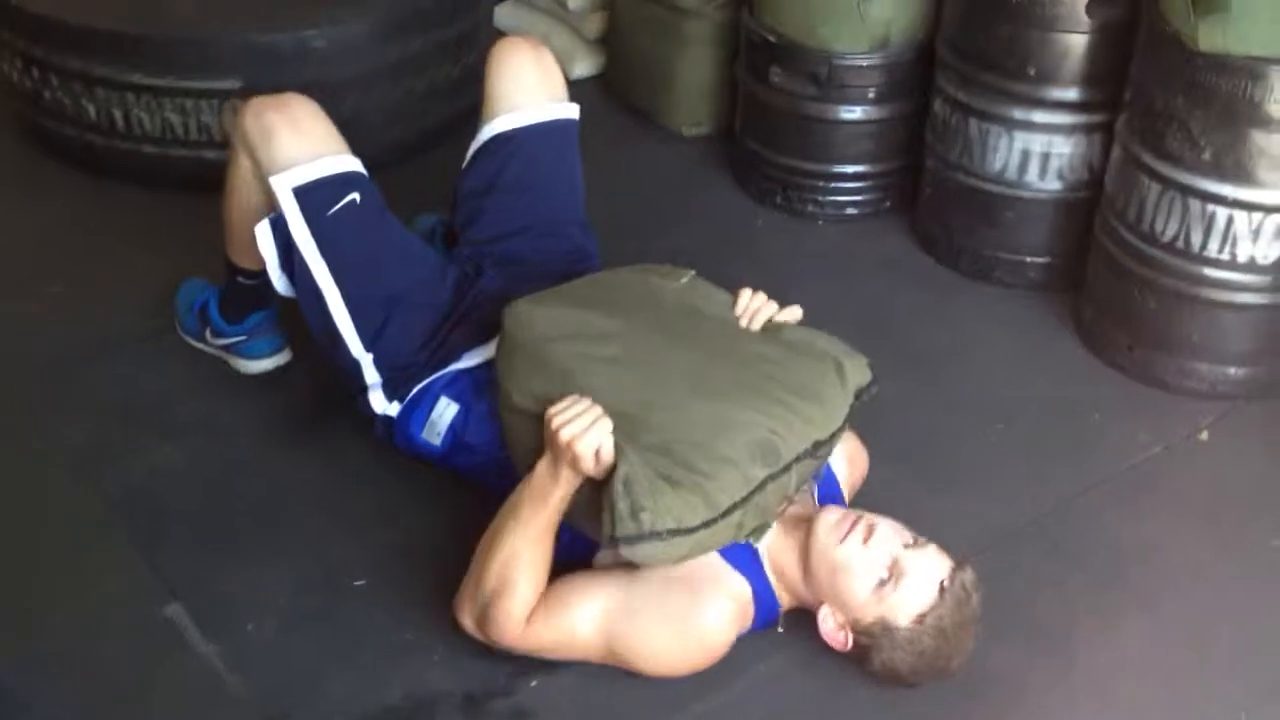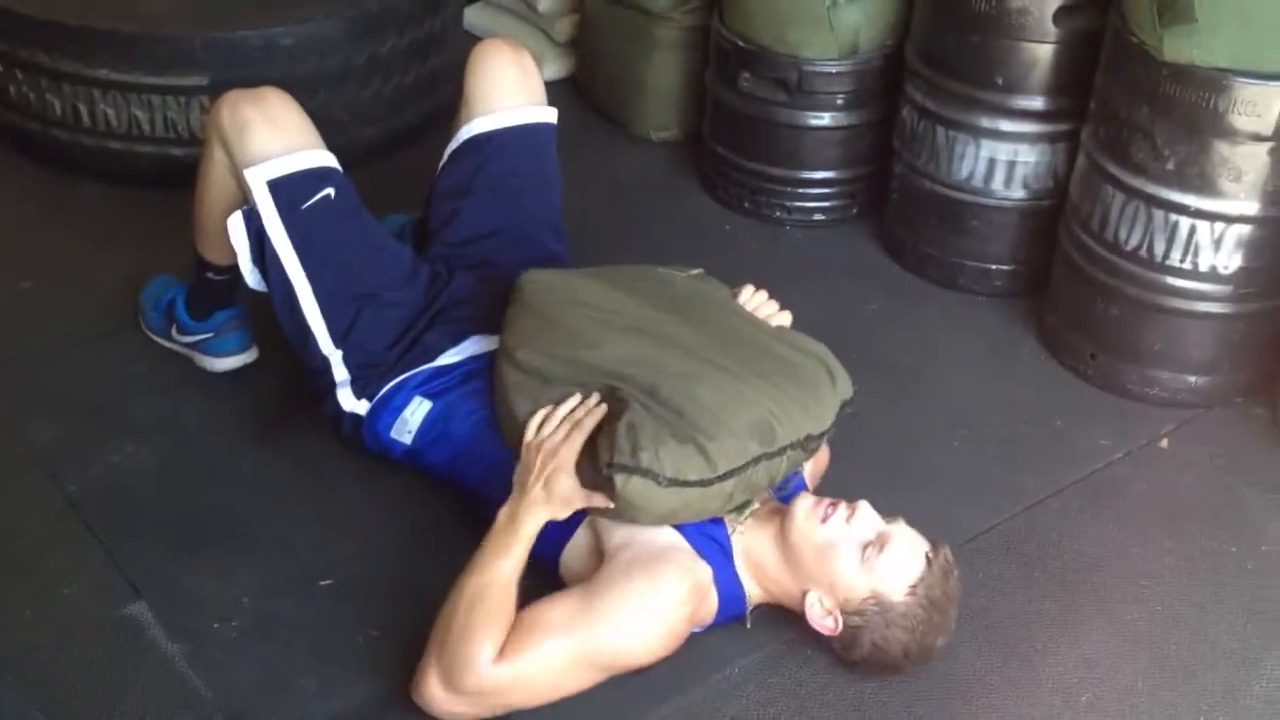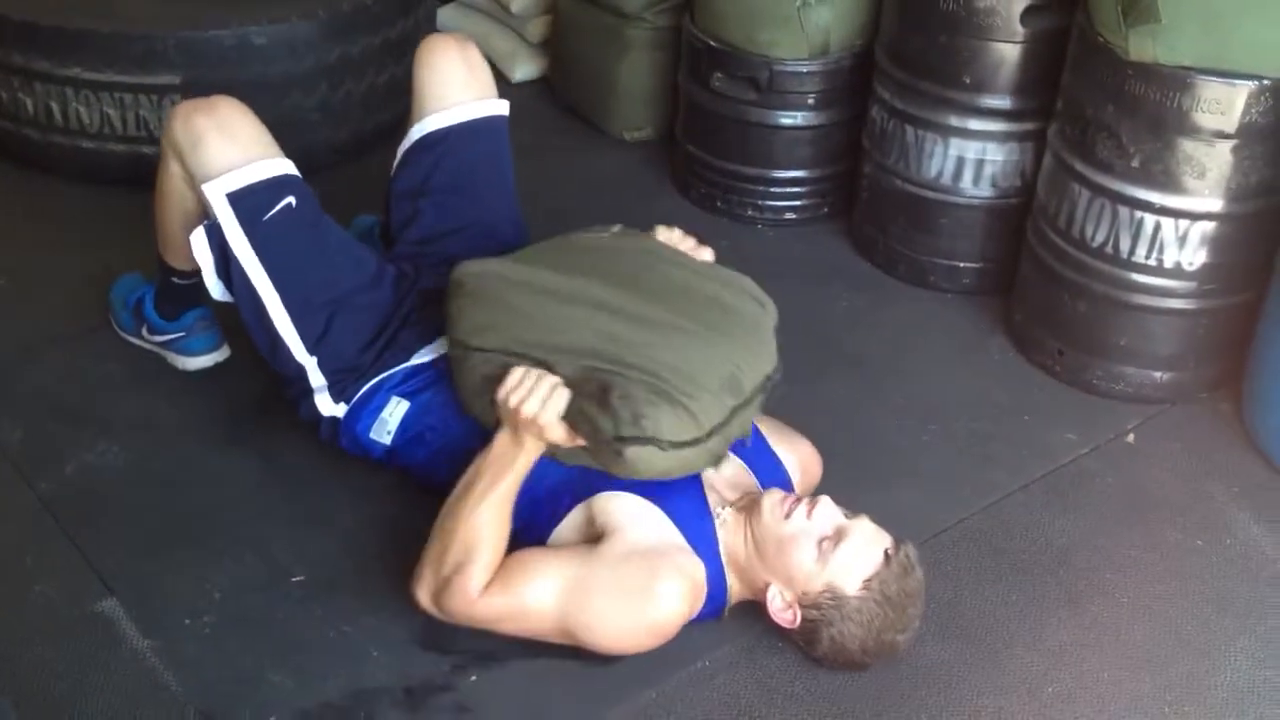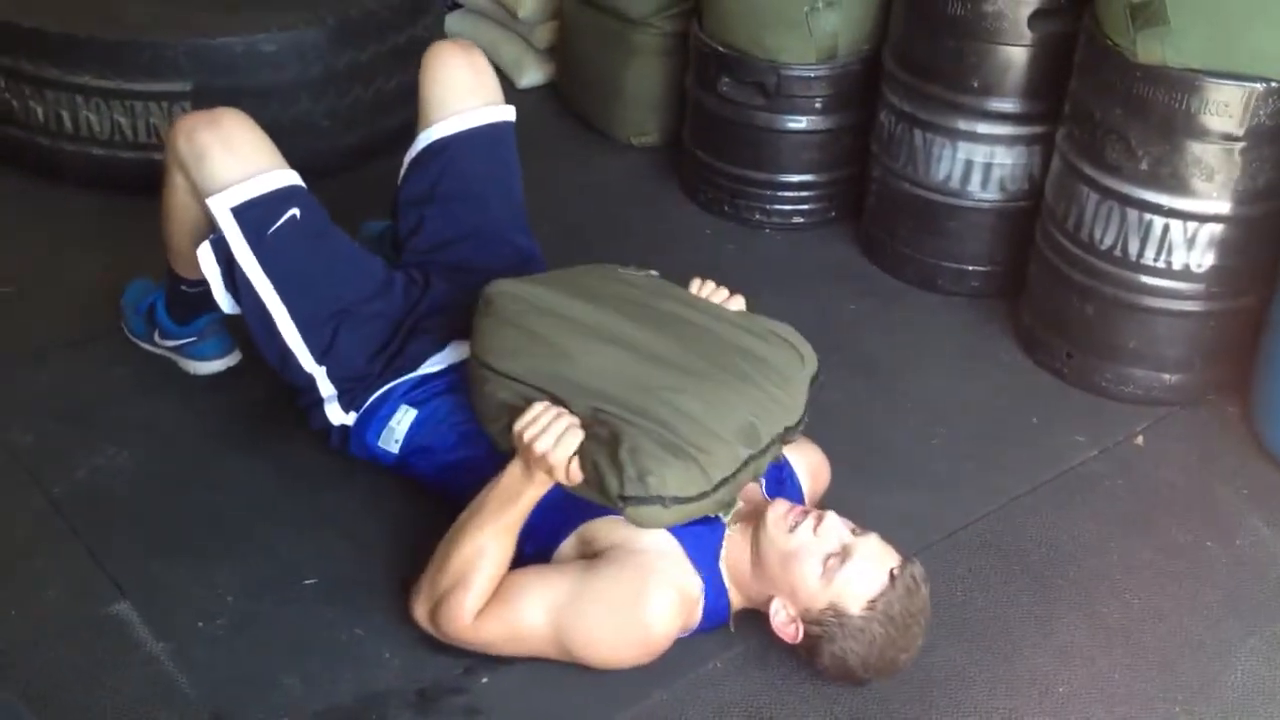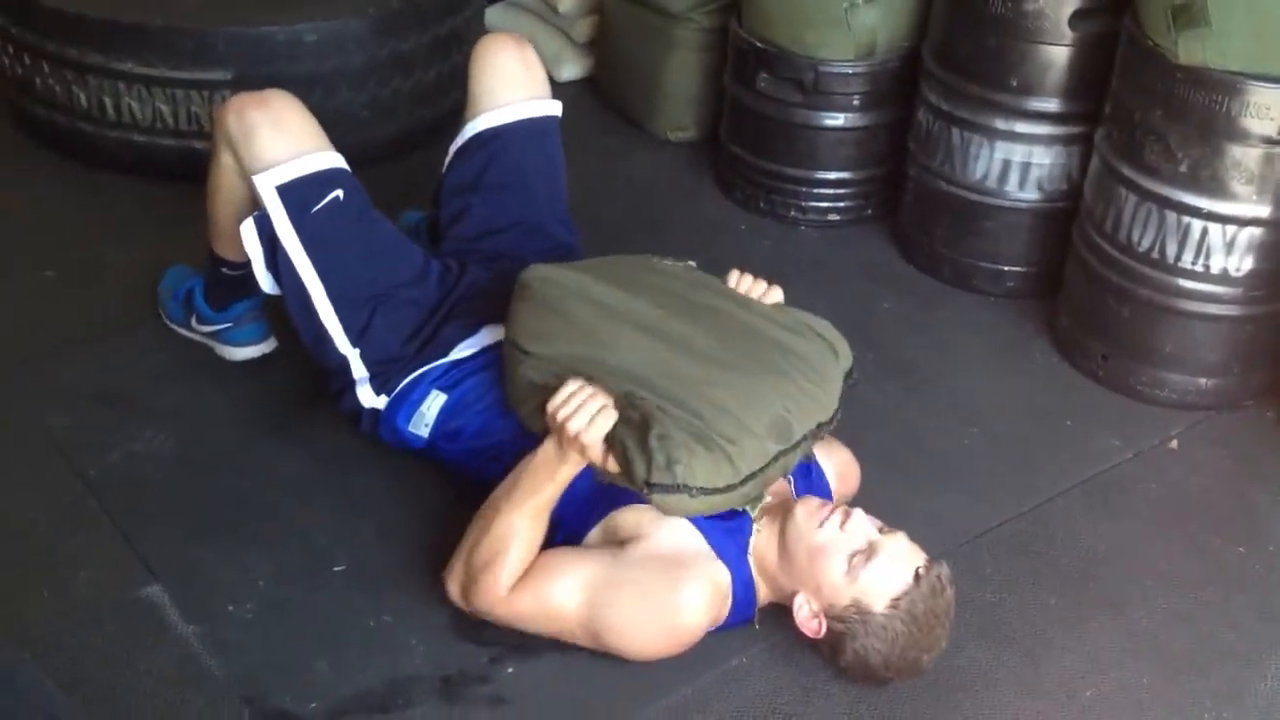
dt=1s
person 1, frame 1
left shoulder: (701, 617)
right shoulder: (834, 466)
left elbow: (485, 613)
left wrist: (557, 469)
right wrist: (766, 341)
left hip: (433, 370)
left knee: (275, 119)
right knee: (518, 56)
left ankle: (240, 317)
right ankle: (460, 246)
person 1, frame 2
left shoulder: (668, 595)
right shoulder: (793, 468)
left wrist: (524, 506)
left hip: (400, 369)
right hip: (518, 306)
left knee: (249, 114)
right knee: (500, 59)
left ankle: (206, 317)
right ankle: (431, 247)
person 1, frame 3
left shoulder: (654, 594)
right shoulder: (788, 464)
left elbow: (444, 590)
left wrist: (520, 439)
left hip: (376, 373)
left knee: (203, 124)
right knee: (446, 53)
left ankle: (174, 315)
right ankle: (396, 255)
person 1, frame 4
left shoulder: (653, 605)
right shoulder: (799, 471)
left elbow: (442, 609)
left wrist: (529, 474)
left hip: (387, 382)
left knee: (207, 136)
right knee: (454, 60)
left ankle: (185, 320)
right ankle: (404, 261)
person 1, frame 5
left shoulder: (683, 599)
right shoulder: (828, 472)
left elbow: (475, 585)
left wrist: (562, 453)
left hip: (418, 370)
left knee: (255, 116)
right knee: (503, 53)
left ankle: (224, 306)
right ankle: (443, 242)
